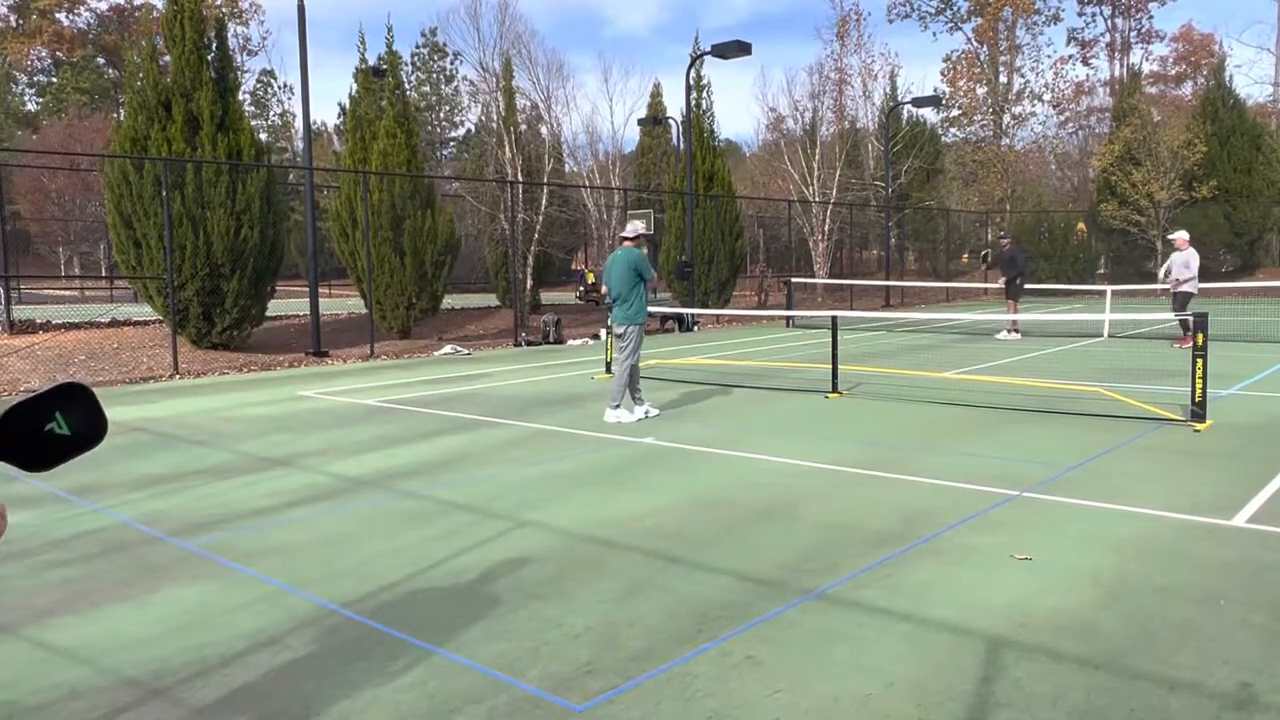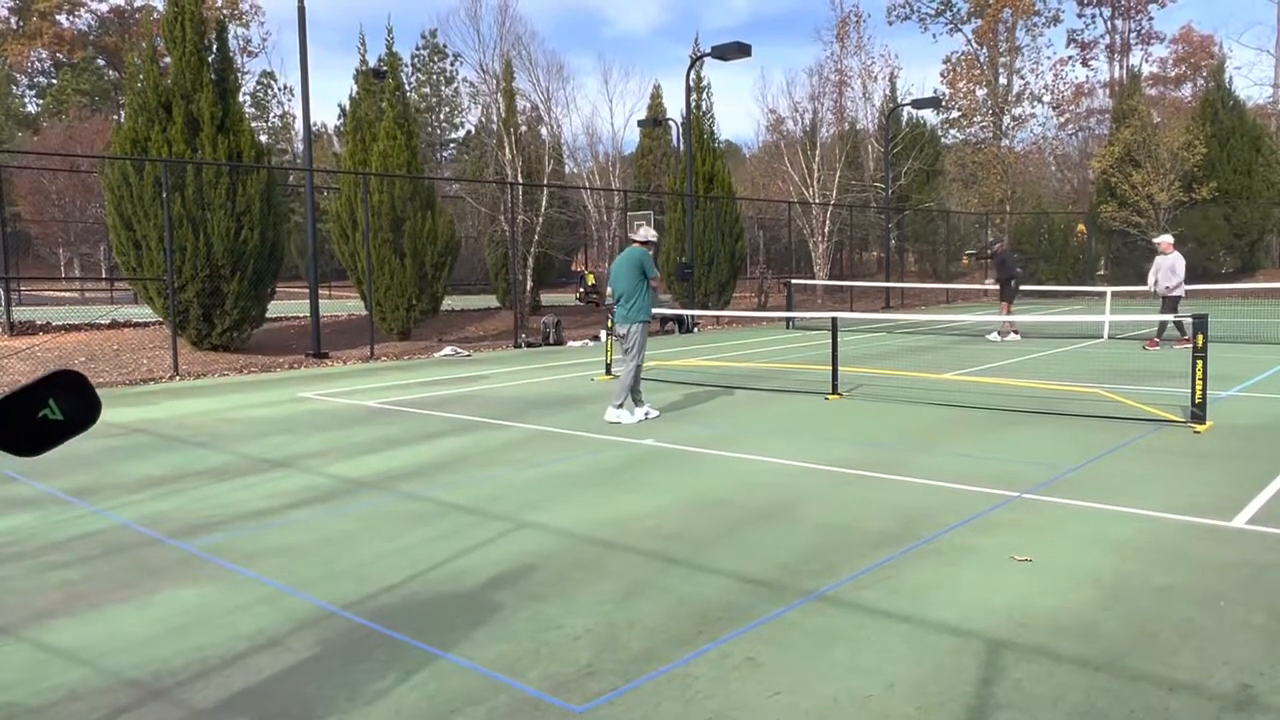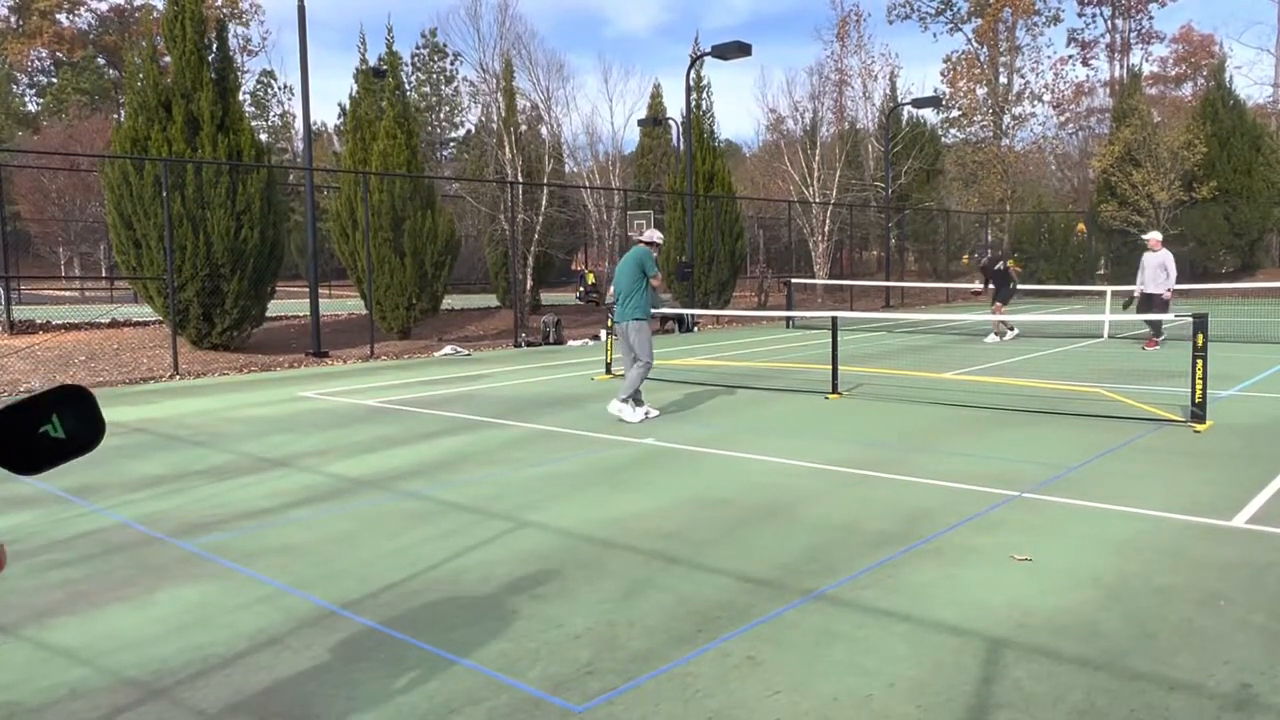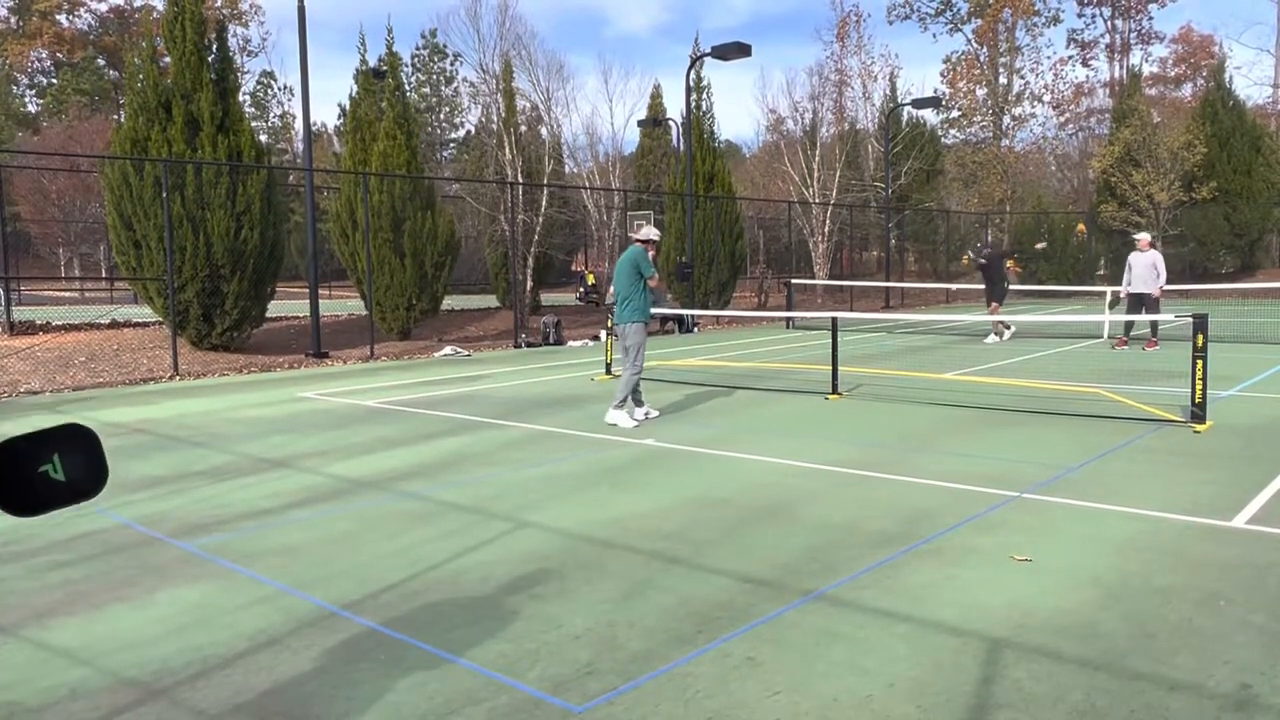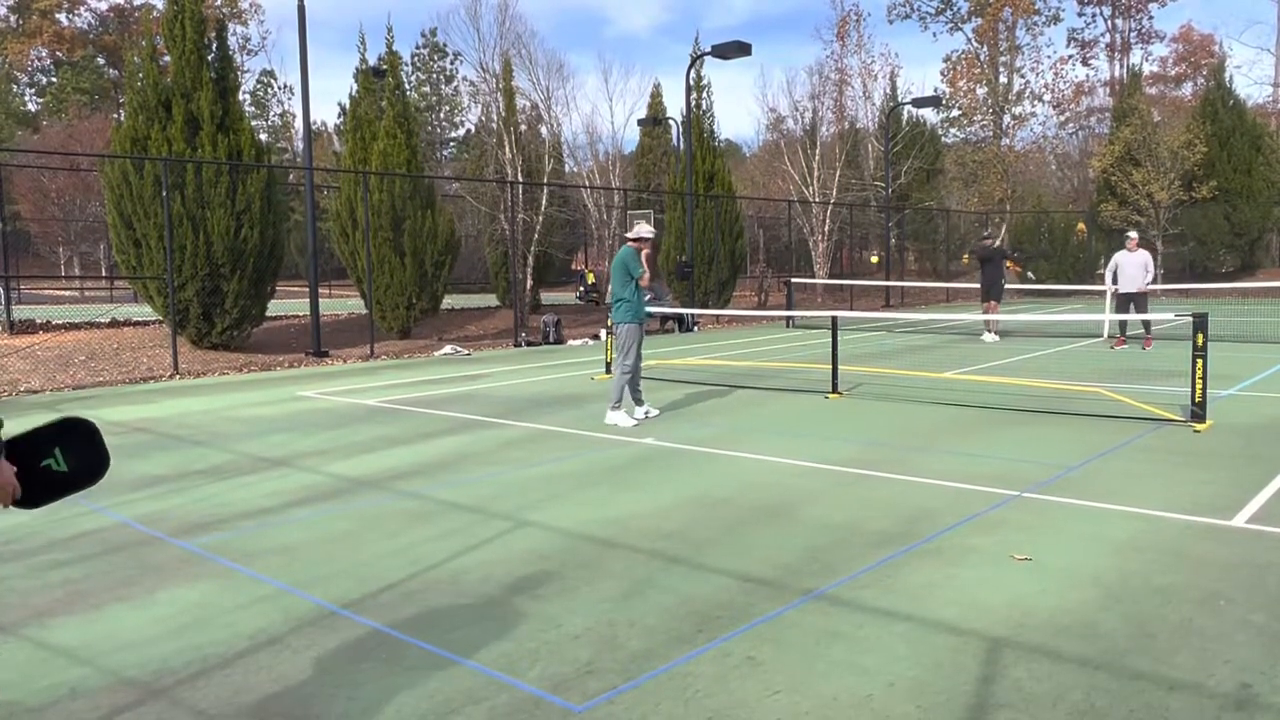
dt=0.3s
person 1, frame 1
left shoulder: (612, 258)
right shoulder: (636, 255)
left elbow: (604, 290)
right elbow: (652, 280)
right wrist: (645, 260)
left hip: (618, 317)
right hip: (632, 318)
left knee: (631, 362)
right knee: (625, 363)
left ankle: (639, 405)
right ankle: (613, 409)
person 1, frame 2
left shoulder: (619, 259)
right shoulder: (642, 254)
left elbow: (609, 292)
right elbow: (656, 282)
right wrist: (650, 261)
left hip: (621, 318)
right hip: (636, 318)
left knee: (633, 364)
right knee: (632, 365)
left ankle: (639, 407)
right ankle: (616, 408)
person 1, frame 3
left shoulder: (627, 257)
right shoulder: (644, 253)
left elbow: (612, 291)
right elbow: (656, 282)
right wrist: (653, 263)
left hip: (621, 317)
right hip: (635, 317)
left knee: (632, 364)
right knee: (644, 362)
left ankle: (638, 406)
right ankle: (621, 401)
person 1, frame 4
left shoulder: (626, 255)
right shoulder: (640, 253)
left elbow: (613, 290)
right elbow: (654, 282)
right wrist: (650, 261)
left hip: (623, 317)
right hip: (634, 318)
left knee: (634, 365)
right knee: (633, 366)
left ankle: (639, 407)
right ankle: (616, 410)
person 1, frame 5
left shoulder: (626, 253)
right shoulder: (630, 253)
left elbow: (624, 287)
right elbow: (645, 281)
left wrist: (641, 294)
right wrist: (644, 260)
left hip: (629, 317)
right hip: (628, 318)
left knee: (634, 364)
right knee: (624, 365)
left ankle: (639, 406)
right ankle: (614, 411)
